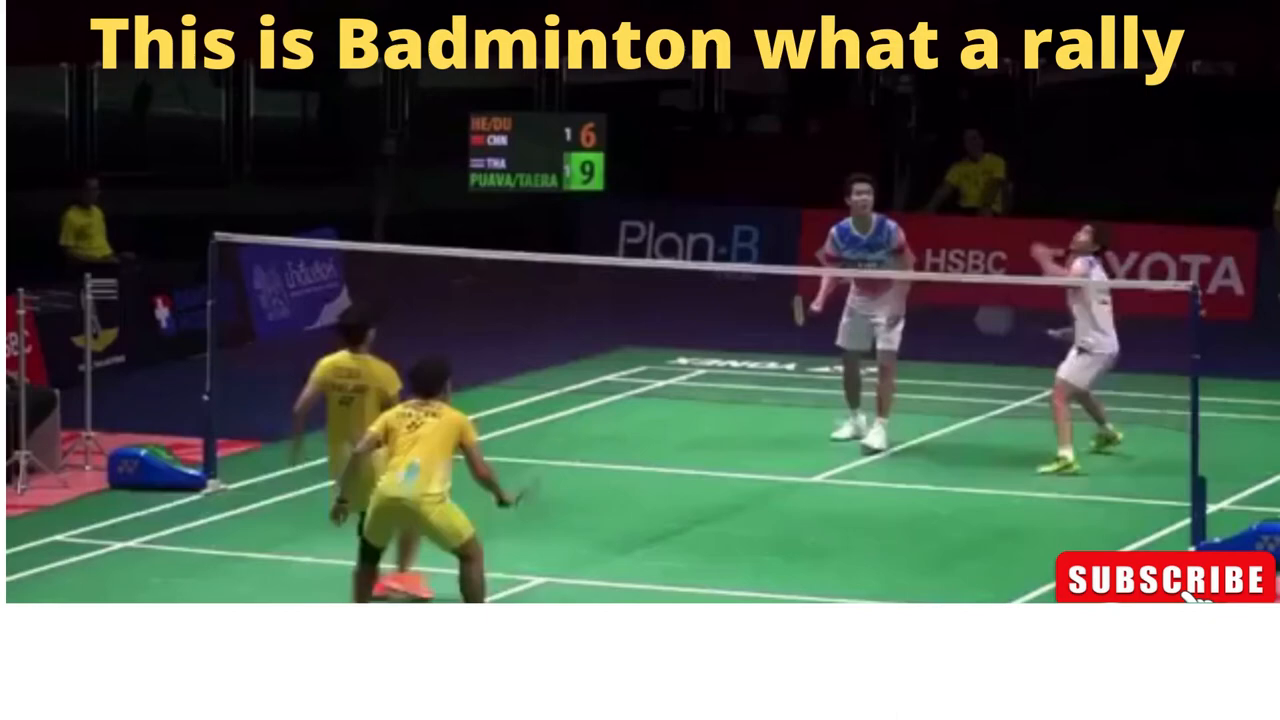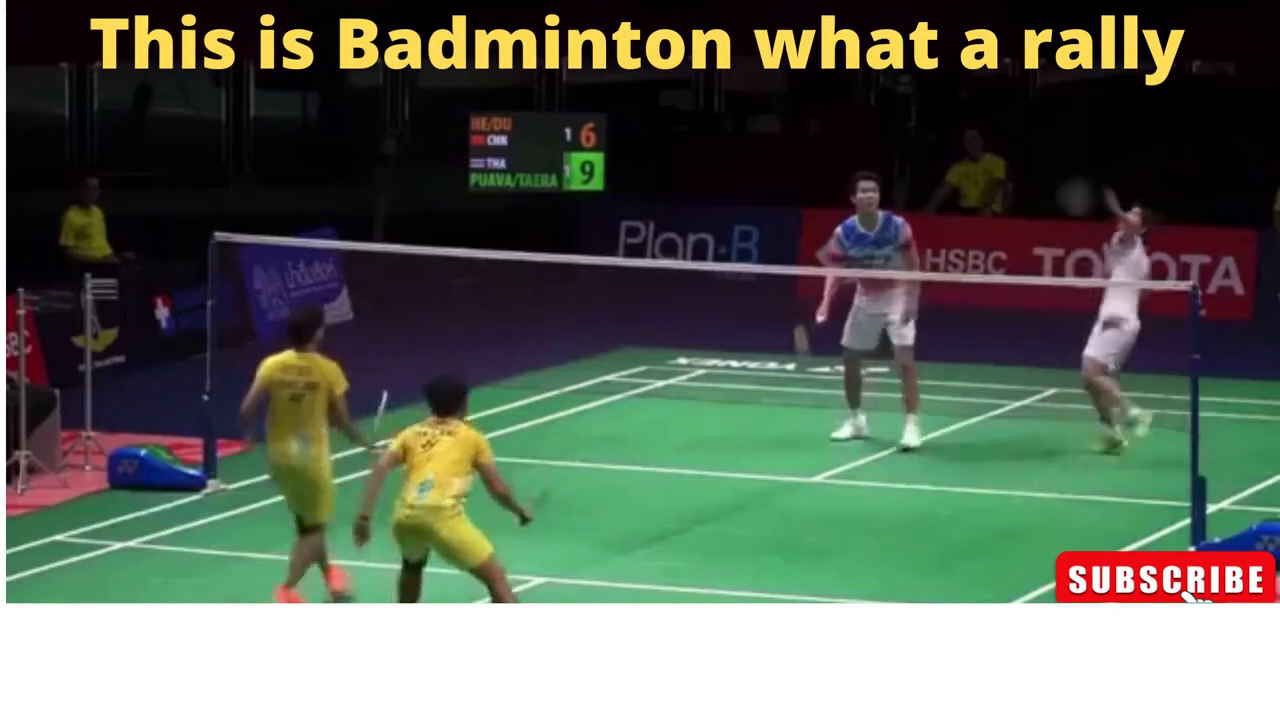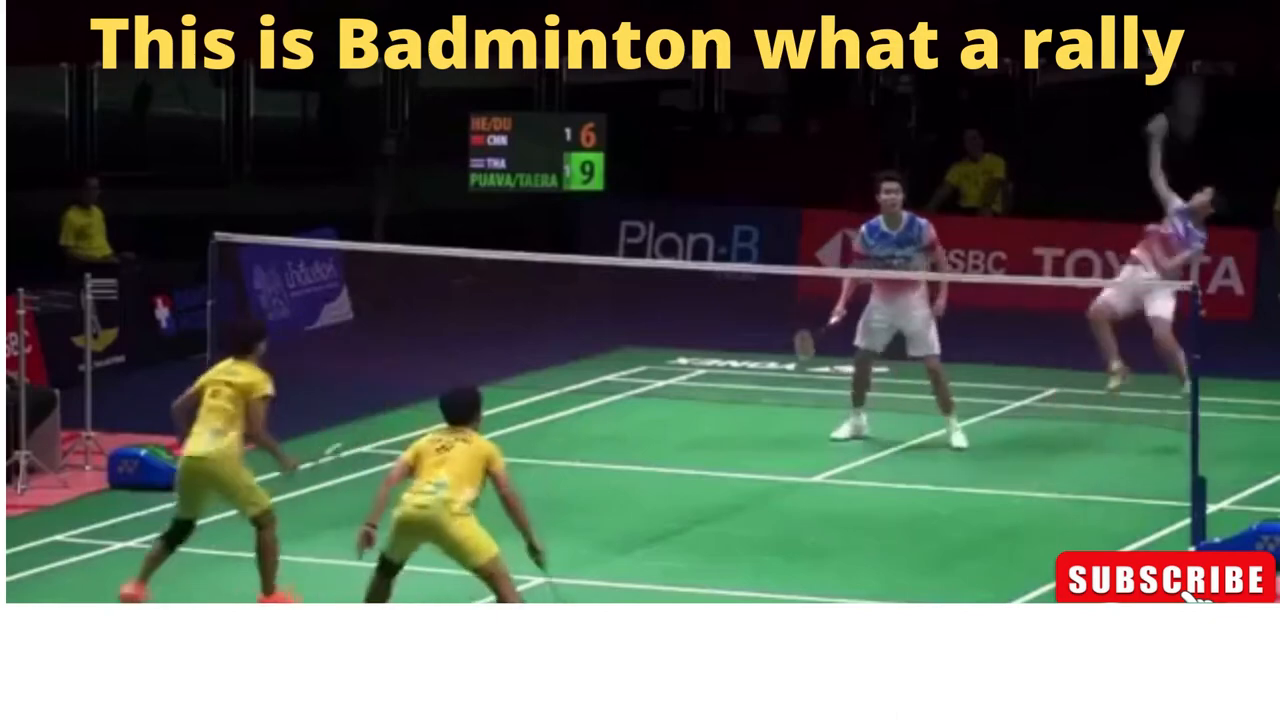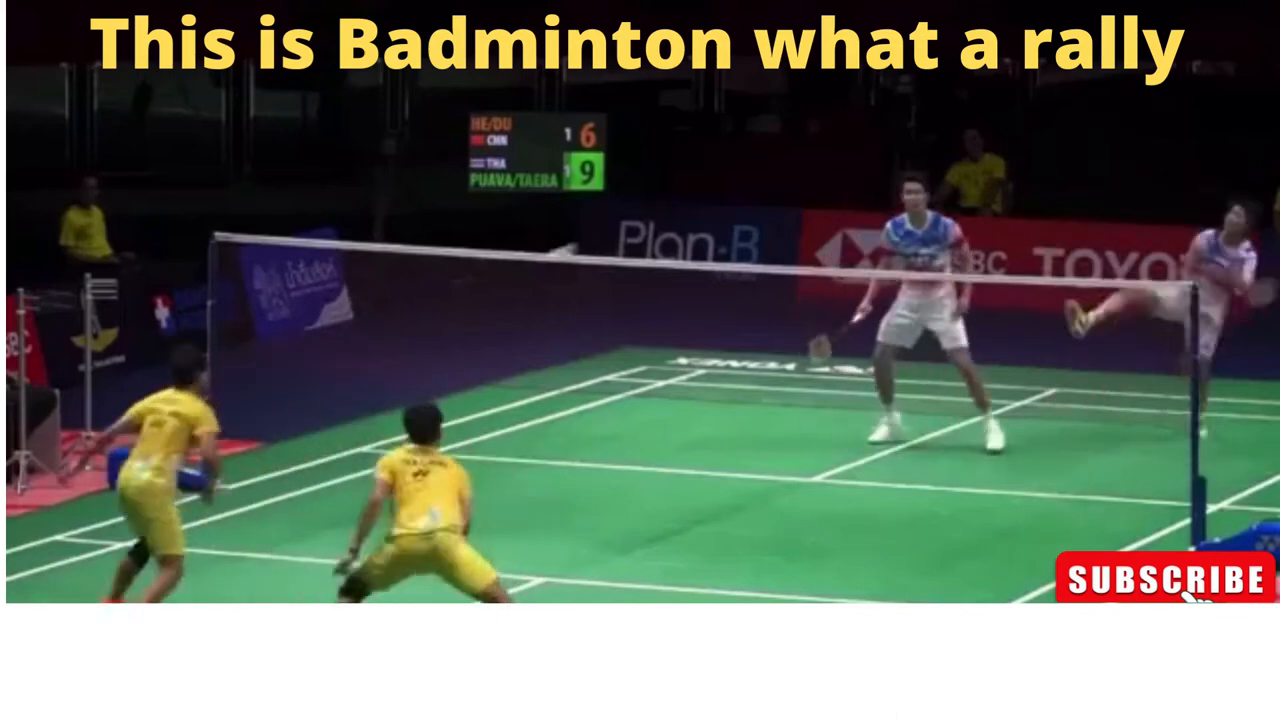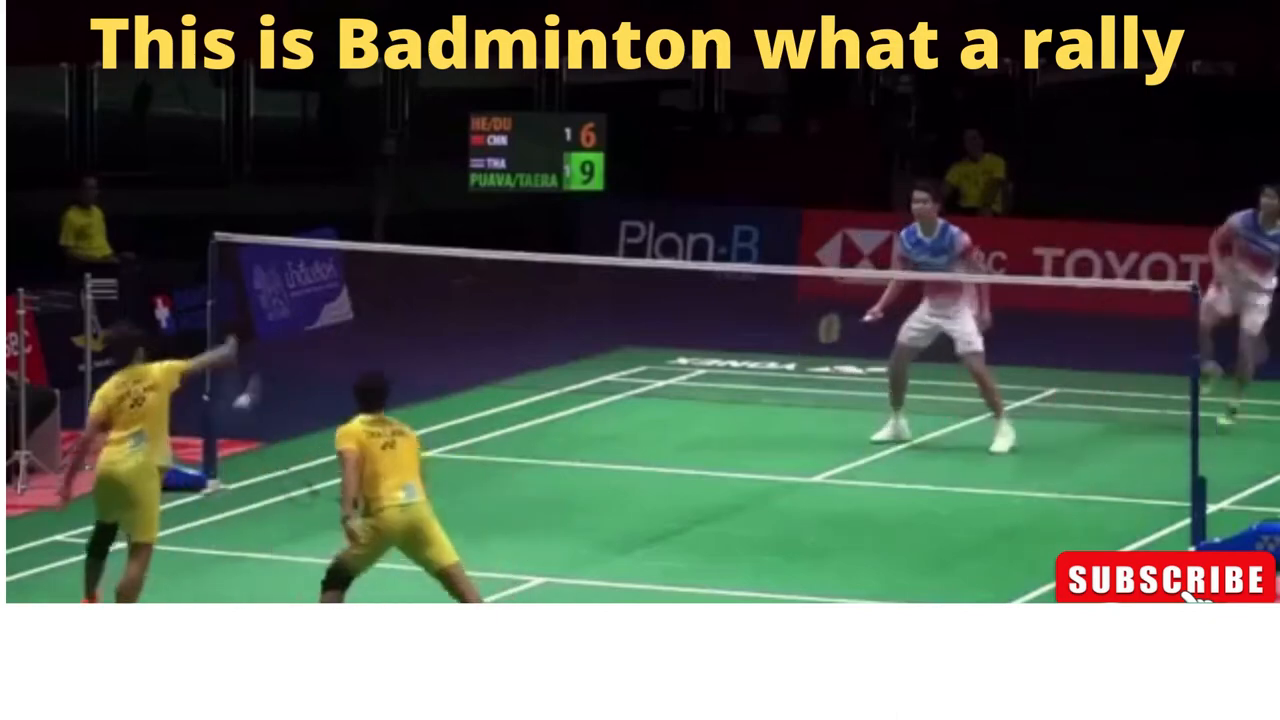
dt=0.2s
person 1, frame 1
left shoulder: (326, 366)
right shoulder: (382, 373)
left elbow: (301, 408)
left wrist: (297, 441)
left hip: (340, 461)
right hip: (371, 460)
left ankle: (382, 580)
right ankle: (404, 575)
person 1, frame 2
left shoulder: (271, 366)
right shoulder: (329, 371)
left elbow: (246, 410)
right elbow: (341, 421)
left wrist: (247, 432)
right wrist: (361, 439)
left hip: (280, 460)
right hip: (312, 460)
left knee: (305, 522)
right knee: (314, 528)
left ankle: (330, 574)
right ankle: (287, 591)
person 1, frame 3
left shoulder: (216, 371)
right shoulder: (259, 379)
left elbow: (180, 407)
right elbow: (257, 430)
left wrist: (181, 433)
right wrist: (283, 458)
left hip: (190, 459)
right hip: (221, 460)
left knee: (180, 527)
right knee: (265, 521)
left ankle: (137, 586)
right ankle: (270, 596)
person 1, frame 4
left shoulder: (154, 401)
right shoulder: (201, 412)
left elbow: (110, 433)
right elbow: (210, 458)
left wrist: (81, 461)
right wrist: (210, 485)
left hip: (126, 484)
right hip: (154, 489)
left knee: (148, 545)
right knee: (172, 566)
left ankle: (114, 603)
person 1, frame 5
left shoulder: (106, 390)
right shoulder: (160, 373)
left elbow: (85, 440)
right elbow: (208, 361)
left wrist: (67, 481)
right wrist: (229, 351)
left hip: (108, 470)
right hip: (142, 474)
left knee: (102, 536)
right knee: (139, 555)
left ankle: (89, 604)
person 2, frame 1
left shoulder: (890, 229)
right shoulder: (838, 233)
left elbow: (906, 268)
right elbow: (832, 270)
left wrist: (899, 304)
right wrist: (820, 299)
left hip: (888, 302)
right hip: (858, 301)
left knee: (886, 363)
right knee: (849, 360)
left ankle: (879, 428)
right ankle: (856, 420)
person 2, frame 2
left shoulder: (897, 225)
right shoulder: (843, 232)
left elbow: (914, 262)
right elbow: (836, 270)
left wrist: (913, 298)
right wrist: (825, 303)
left hip: (896, 299)
right hip: (865, 300)
left knee: (904, 359)
right knee: (851, 360)
left ankle: (911, 424)
right ankle: (856, 419)
person 2, frame 3
left shoulder: (920, 227)
right shoulder: (867, 232)
left elbow: (940, 264)
left wrist: (941, 297)
right wrist: (842, 303)
left hip: (916, 304)
right hip: (881, 303)
left knee: (933, 367)
right knee: (861, 361)
left ankle: (953, 427)
right ankle: (857, 420)
person 2, frame 4
left shoulder: (945, 227)
right shoulder: (893, 229)
left elbow: (966, 262)
right elbow: (886, 267)
left wrist: (965, 296)
right wrist: (868, 299)
left hip: (942, 301)
right hip: (908, 301)
left knee: (964, 363)
right knee: (881, 359)
left ankle: (991, 424)
right ankle: (890, 419)
person 2, frame 5
left shoulder: (954, 236)
right shoulder: (906, 237)
left elbow: (979, 270)
right elbow: (900, 275)
left wrist: (984, 309)
right wrist: (880, 306)
left hip: (961, 306)
right hip: (930, 306)
left knee: (976, 366)
right knee: (898, 360)
left ankle: (1003, 427)
right ankle: (896, 423)
person 3, frame 1
left shoulder: (1084, 263)
right shoulder: (1089, 267)
left elbow: (1062, 278)
left wrist: (1044, 258)
right wrist: (1070, 331)
left hip: (1096, 347)
right hip: (1090, 344)
left knee: (1060, 393)
right knee: (1079, 391)
left ankle: (1065, 457)
right ankle: (1107, 432)
person 3, frame 2
left shoulder: (1129, 241)
left elbow: (1127, 225)
left wrist: (1114, 206)
left hip: (1120, 322)
right hip: (1110, 320)
left knee: (1091, 375)
right knee: (1095, 377)
left ankle: (1132, 413)
right ankle: (1114, 434)
person 3, frame 3
left shoulder: (1197, 241)
right shoulder: (1178, 208)
left elbow: (1167, 269)
right elbow: (1157, 177)
right wrist: (1156, 140)
left hip: (1159, 284)
right hip: (1133, 274)
left knee: (1162, 337)
right knee: (1096, 315)
left ankle: (1185, 384)
right ankle: (1116, 368)
person 3, frame 4
left shoulder: (1248, 257)
right shoulder: (1208, 238)
left elbow: (1244, 289)
right elbow: (1188, 268)
left hip: (1210, 312)
right hip: (1186, 296)
left knee: (1199, 369)
right knee: (1134, 294)
left ankle: (1198, 418)
right ankle: (1087, 321)
person 3, frame 5
right shoulder: (1241, 220)
right elbow: (1215, 241)
right wrist: (1218, 267)
left hip: (1260, 291)
right hip: (1231, 280)
left knee: (1247, 348)
right knee: (1204, 323)
left ankle: (1234, 403)
right ankle: (1209, 368)
person 4, frame 1
left shoulder: (393, 415)
right shoulder: (457, 420)
left elbow: (358, 453)
right elbow: (480, 471)
left wrist: (343, 498)
right wrist: (500, 494)
left hip: (387, 497)
right hip: (427, 500)
left knee: (368, 557)
right knee: (472, 555)
person 4, frame 2
left shoulder: (411, 434)
right shoulder: (472, 438)
left elbow: (379, 470)
right elbow: (498, 490)
left wrist: (363, 517)
right wrist: (520, 510)
left hip: (405, 517)
right hip: (441, 516)
left knee: (413, 564)
right knee: (496, 578)
person 4, frame 3
left shoulder: (423, 443)
right shoulder: (485, 447)
left elbow: (391, 479)
right elbow: (508, 496)
left wrist: (370, 524)
right wrist: (531, 540)
left hip: (409, 513)
right hip: (448, 514)
left knee: (387, 567)
right knee: (501, 582)
person 4, frame 4
left shoulder: (391, 461)
right shoulder: (455, 468)
left elbow: (375, 501)
right elbow: (466, 520)
left wrist: (353, 550)
left hip: (406, 542)
right hip: (445, 540)
left knee: (352, 590)
right knee: (499, 600)
person 4, frame 5
left shoulder: (350, 433)
right shoulder: (407, 433)
left elbow: (350, 474)
left wrist: (347, 518)
left hip: (382, 517)
right hip: (419, 513)
left knee: (335, 580)
right knee: (458, 583)
